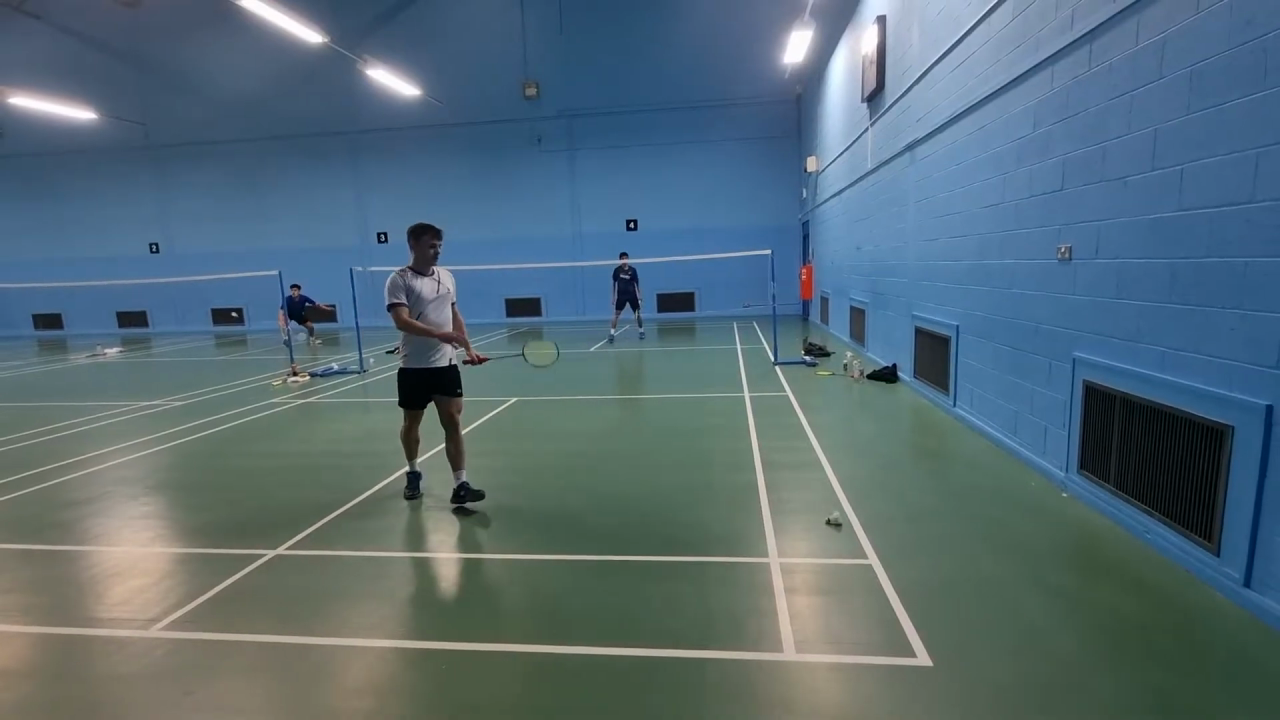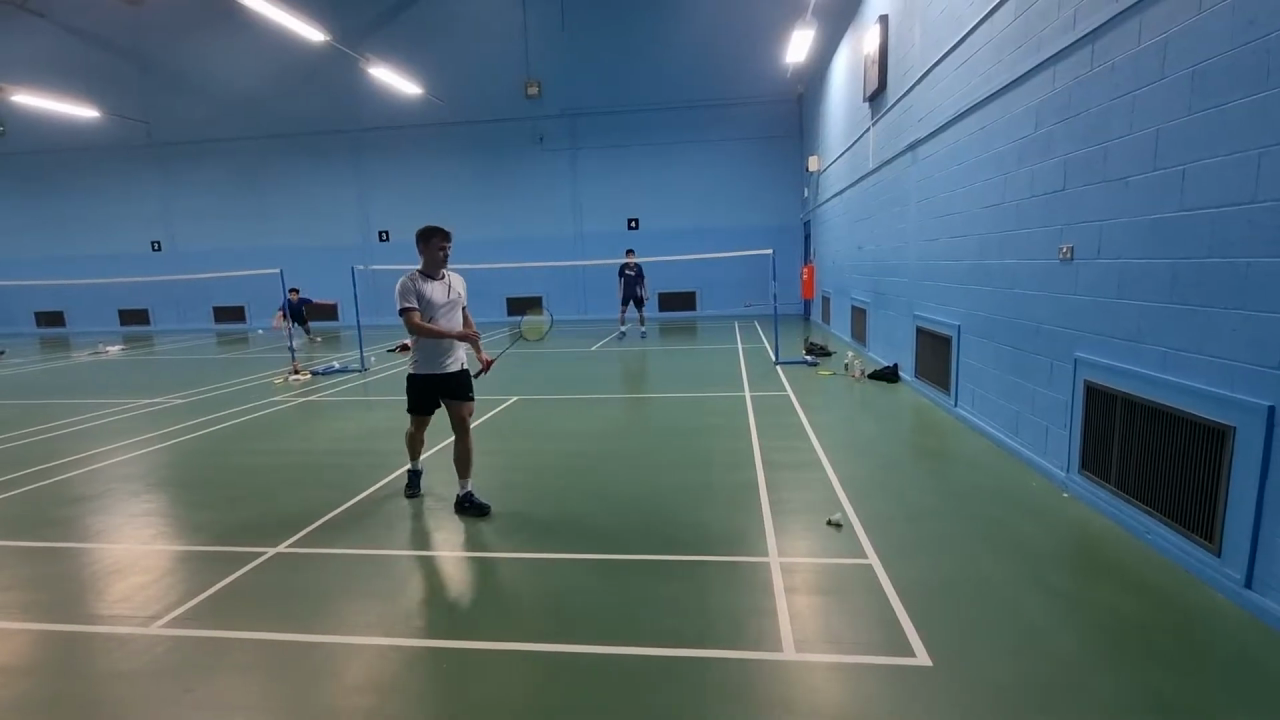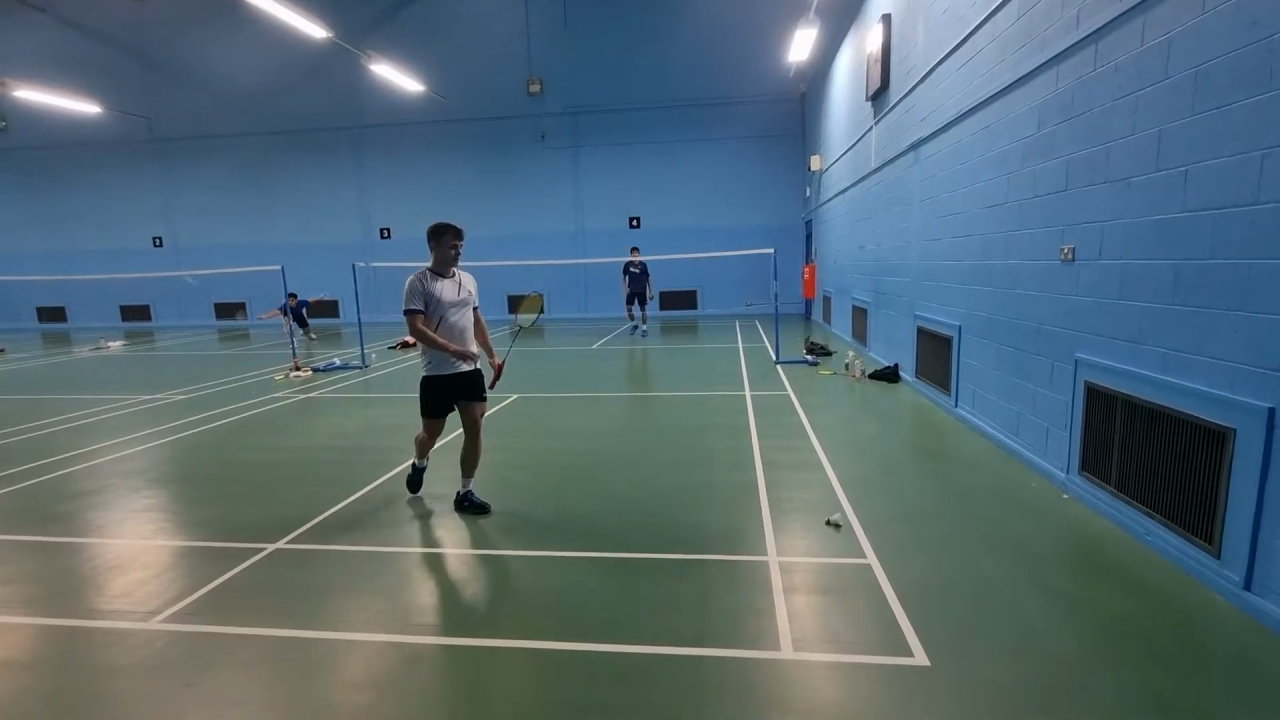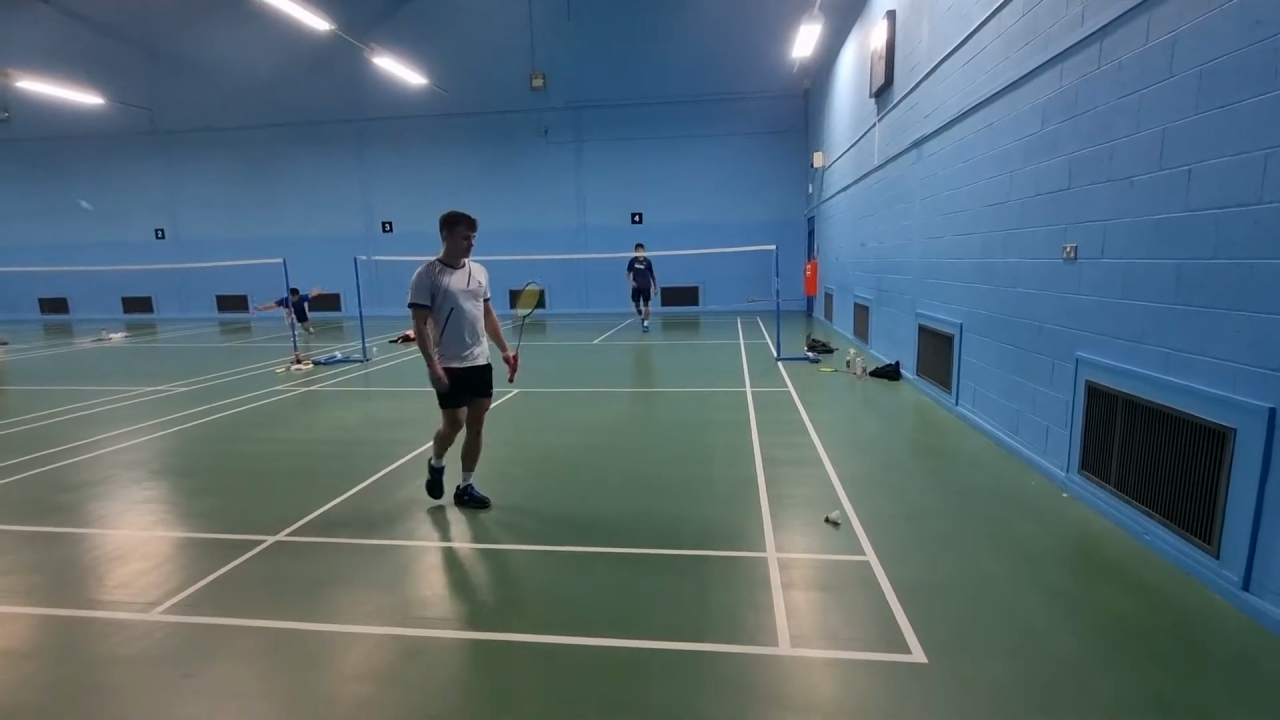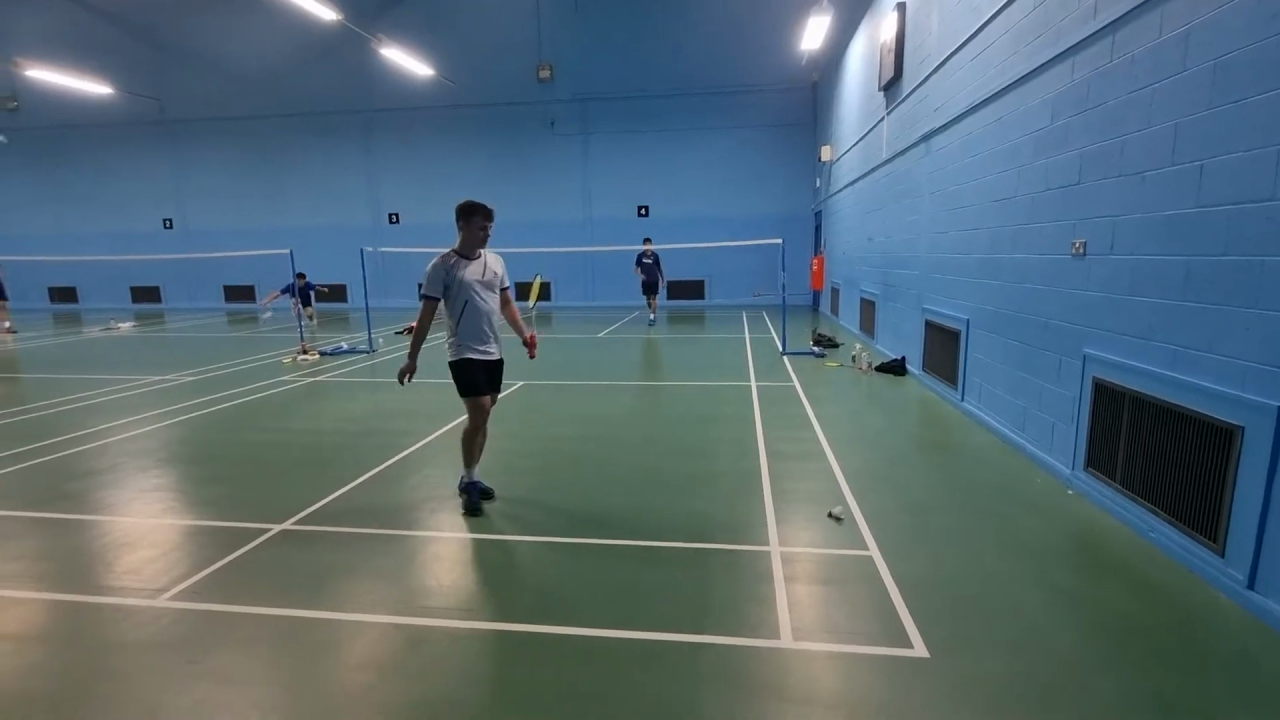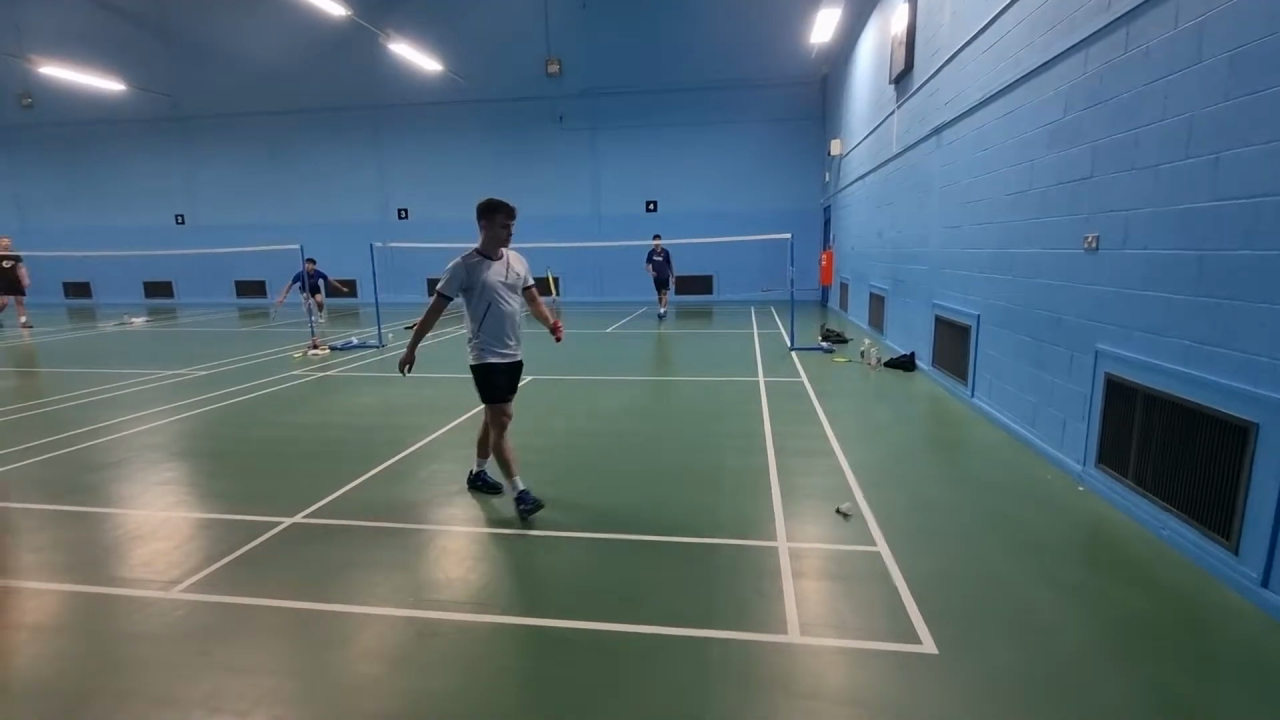
dt=0.1s
person 1, frame 1
left shoulder: (447, 278)
right shoulder: (399, 280)
right elbow: (401, 321)
left wrist: (468, 349)
right wrist: (439, 334)
left hip: (446, 364)
right hip: (413, 367)
left knee: (453, 422)
right knee: (411, 422)
left ankle: (461, 486)
right ankle: (413, 473)
person 1, frame 2
left shoulder: (457, 281)
right shoulder: (409, 284)
right elbow: (414, 325)
left wrist: (480, 352)
right wrist: (455, 335)
left hip: (456, 369)
right hip: (423, 372)
left knee: (463, 427)
right knee: (417, 427)
left ankle: (465, 494)
right ankle: (415, 470)
person 1, frame 3
left shoulder: (468, 281)
right shoulder: (418, 283)
right elbow: (416, 330)
left wrist: (491, 355)
right wrist: (453, 350)
left hip: (469, 370)
right hip: (436, 373)
left knee: (475, 428)
right knee: (431, 433)
left ankle: (466, 493)
right ankle: (419, 465)
person 1, frame 4
left shoulder: (479, 271)
right shoulder: (427, 275)
right elbow: (421, 325)
left wrist: (505, 350)
right wrist: (433, 365)
left hip: (480, 362)
right hip: (450, 364)
left knee: (476, 424)
right knee: (454, 424)
left ankle: (466, 486)
right ankle: (436, 463)
person 1, frame 5
left shoulder: (495, 261)
right shoulder: (441, 266)
left elbow: (507, 303)
right elbow: (426, 316)
left wrist: (524, 334)
right wrist: (412, 358)
left hip: (493, 354)
right hip: (465, 356)
left knee: (481, 418)
right knee: (479, 413)
left ankle: (469, 478)
right ankle: (469, 480)
person 1, frame 6
left shoulder: (518, 261)
right shoulder: (463, 267)
left elbow: (534, 301)
right elbow: (435, 310)
left wrist: (551, 323)
right wrist: (411, 349)
left hip: (513, 356)
right hip: (487, 358)
left knee: (494, 418)
right knee: (500, 421)
left ankle: (479, 472)
right ankle: (520, 493)
